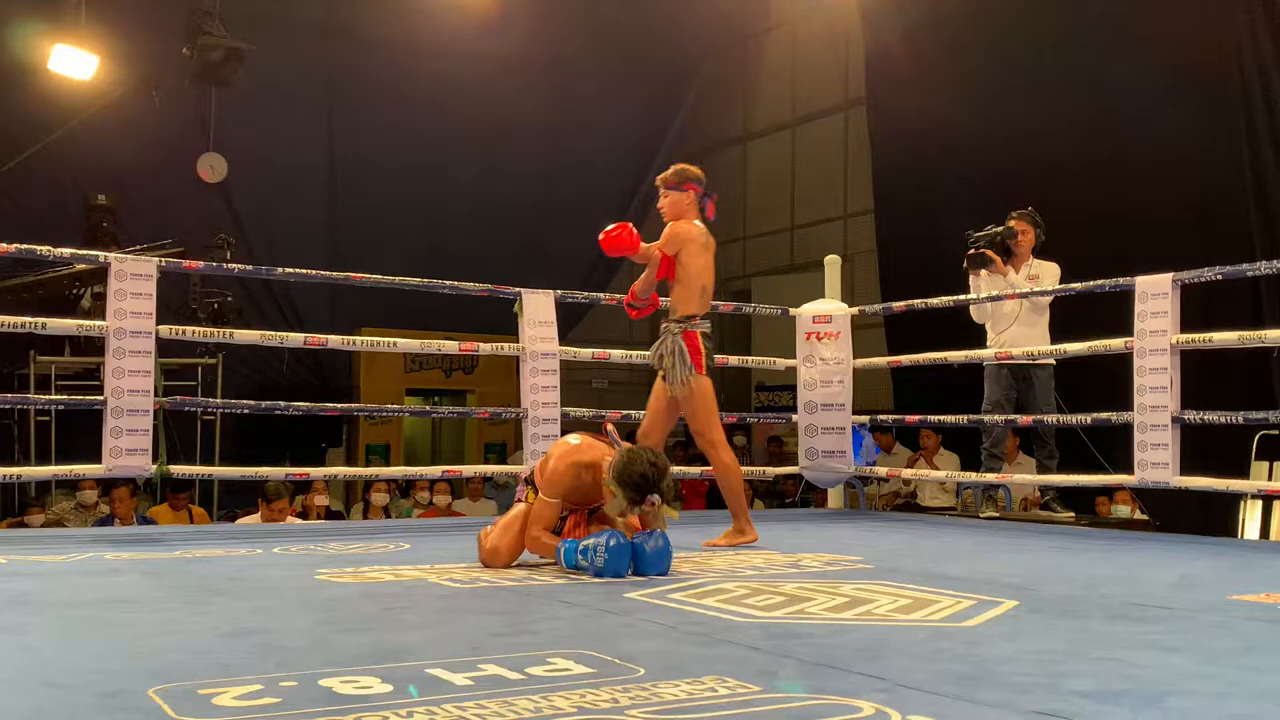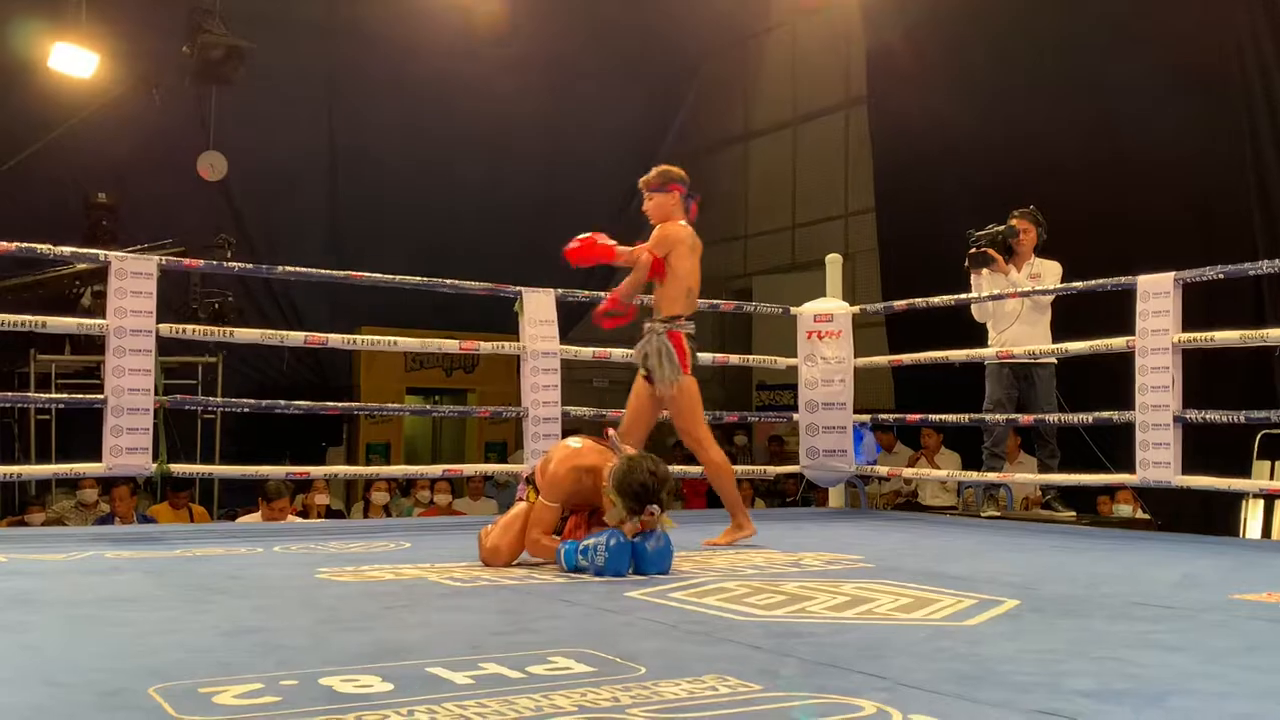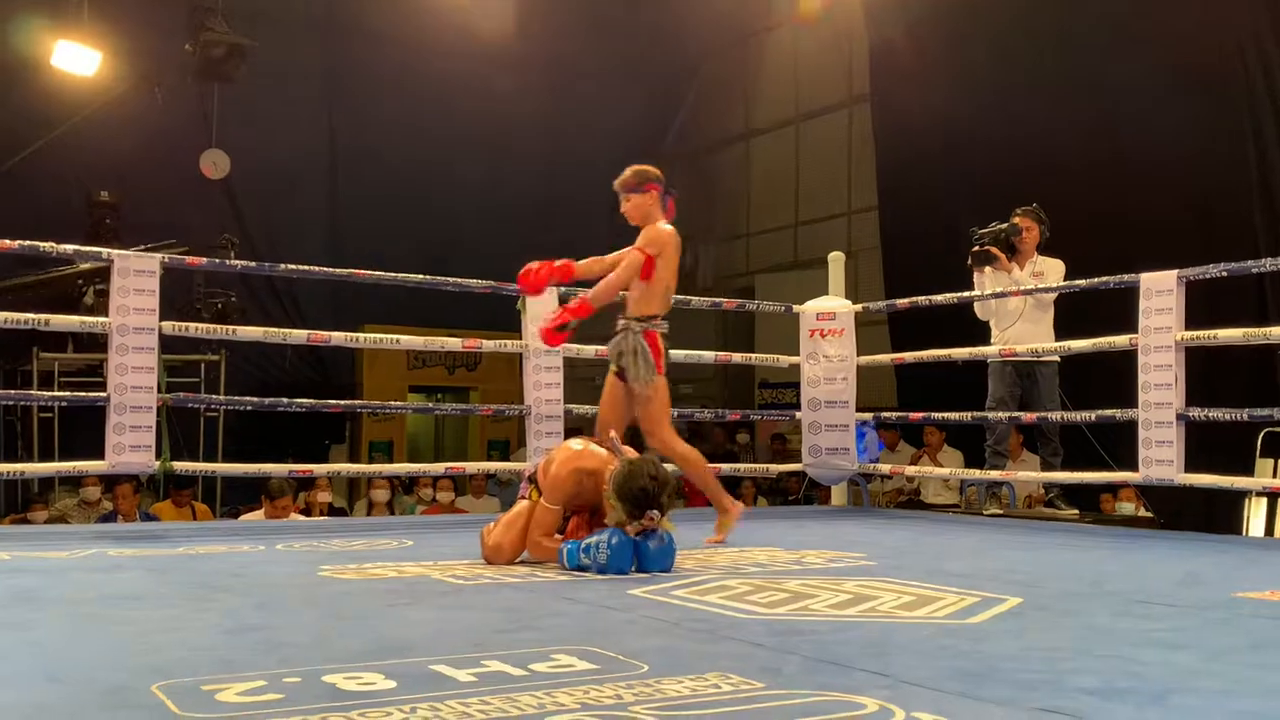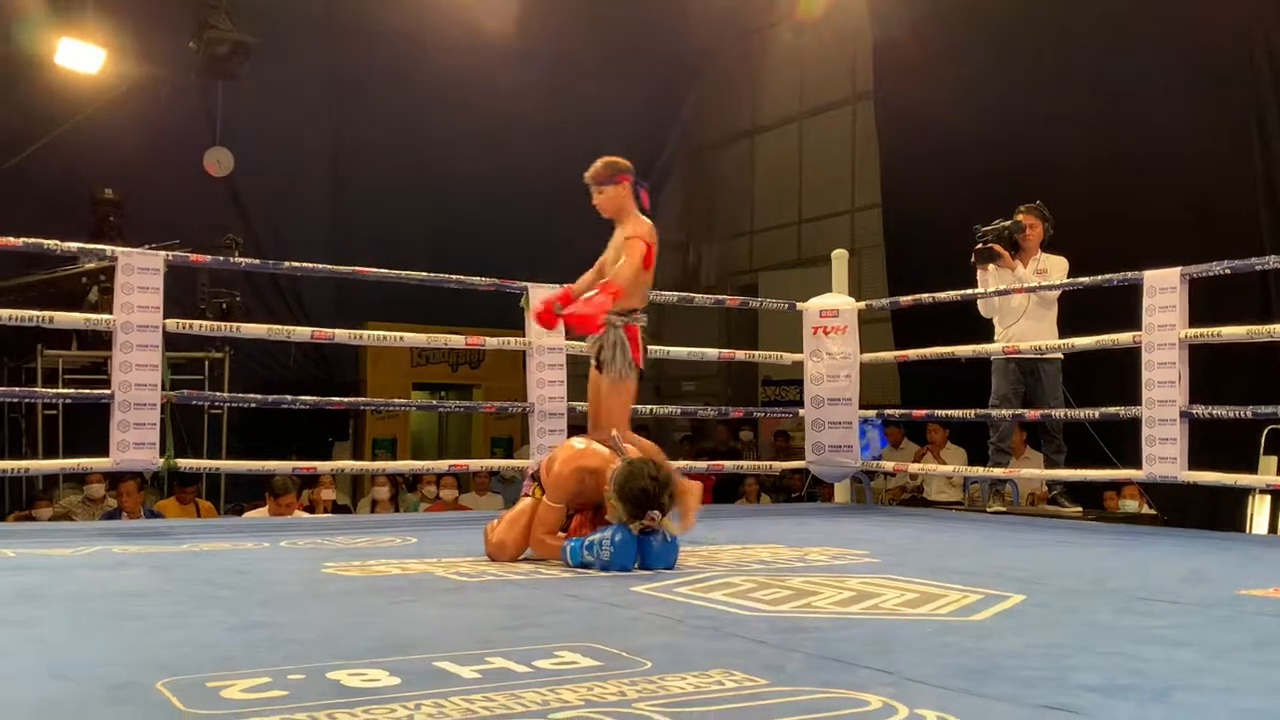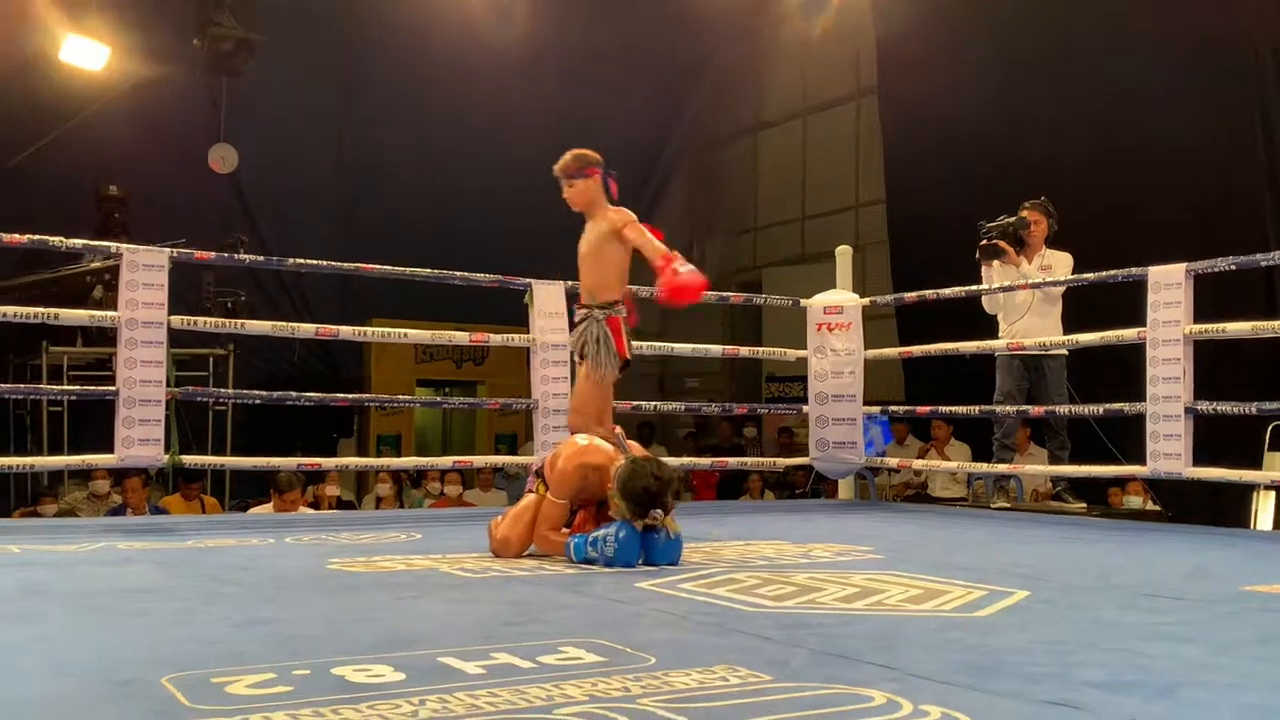
dt=0.1s
person 1, frame 1
left shoulder: (680, 230)
right shoulder: (698, 235)
left elbow: (649, 280)
right elbow: (654, 256)
left wrist: (636, 299)
right wrist: (631, 244)
left hip: (685, 340)
right hip: (679, 342)
left knee: (710, 441)
right knee: (648, 439)
left ankle: (743, 526)
person 1, frame 2
left shoulder: (669, 232)
right shoulder: (682, 236)
left elbow: (635, 282)
right elbow: (634, 257)
left wrist: (612, 305)
right wrist: (605, 250)
left hip: (669, 340)
right hip: (662, 342)
left knee: (697, 439)
right knee: (628, 439)
left ankle: (740, 521)
person 1, frame 3
left shoulder: (659, 232)
right shoulder: (655, 237)
left elbow: (617, 280)
right elbow: (607, 263)
left wrist: (572, 312)
right wrist: (557, 270)
left hip: (643, 340)
right hip: (636, 339)
left knee: (661, 441)
right knee: (604, 438)
left ankle: (724, 505)
person 1, frame 4
left shoulder: (639, 228)
right shoulder: (621, 231)
left elbow: (627, 269)
right elbow: (596, 273)
left wrist: (601, 300)
right wrist: (562, 300)
left hip: (623, 334)
right hip: (607, 335)
right knee: (597, 437)
person 1, frame 5
left shoulder: (617, 217)
right shoulder: (593, 224)
left elbow: (649, 243)
left wrist: (674, 266)
left hip: (605, 329)
right hip: (589, 326)
left knee: (582, 427)
right knee: (598, 432)
person 2, frame 1
left shoulder: (1048, 269)
right shoulder: (990, 271)
left elbow: (1041, 300)
right elbow: (980, 316)
left wrist: (1006, 274)
right wrist: (975, 277)
left hip: (1038, 362)
right hip: (1000, 361)
left knee: (1044, 429)
right knee: (994, 429)
left ankle: (1048, 495)
right ankle: (988, 496)
person 2, frame 2
left shoulder: (1050, 268)
right shoulder: (991, 270)
left elbow: (1042, 299)
right elbow: (981, 315)
left wrist: (1007, 273)
right wrist: (977, 276)
left hip: (1039, 361)
right hip: (1001, 360)
left knee: (1046, 429)
right knee: (995, 429)
left ankle: (1049, 495)
right ankle: (990, 495)
person 2, frame 3
left shoulder: (1053, 266)
right shoulder: (994, 269)
left elbow: (1045, 297)
right elbow: (984, 313)
left wrist: (1011, 270)
right wrist: (979, 274)
left hip: (1042, 359)
right hip: (1003, 358)
left knee: (1048, 427)
right knee: (997, 426)
left ankle: (1052, 492)
person 2, frame 4
left shoulder: (1057, 263)
right shoulder: (998, 266)
left elbow: (1049, 294)
right elbow: (988, 311)
left wrist: (1014, 268)
right wrist: (983, 271)
left hip: (1045, 356)
right hip: (1007, 355)
left knee: (1052, 424)
right knee: (1001, 424)
left ankle: (1056, 490)
right ankle: (996, 491)
person 2, frame 5
left shoulder: (1061, 259)
right shoulder: (1003, 261)
left elbow: (1053, 290)
right elbow: (992, 307)
left wrist: (1019, 264)
right wrist: (988, 267)
left hip: (1050, 352)
right hip: (1011, 351)
left knee: (1056, 420)
right knee: (1005, 419)
left ankle: (1060, 486)
right ankle: (1000, 486)
person 3, frame 1
left shoulder: (640, 472)
right shoulder: (566, 466)
right elbow: (534, 536)
right hip: (541, 492)
right knee: (494, 556)
right ankle: (493, 530)
person 3, frame 2
left shoulder: (639, 473)
right shoulder: (566, 470)
right elbow: (534, 539)
right hip: (541, 493)
right knee: (495, 554)
right ankle: (493, 530)
person 3, frame 3
left shoulder: (641, 473)
right shoulder: (567, 473)
right elbow: (535, 541)
left wrist: (653, 527)
left hip: (588, 505)
right hip: (543, 491)
right knee: (498, 551)
right ankle: (497, 527)
person 3, frame 4
left shoulder: (647, 473)
right shoulder: (571, 471)
right elbow: (540, 539)
left hip: (592, 504)
right hip: (548, 488)
right knee: (502, 548)
right ankle: (500, 524)
person 3, frame 5
left shoulder: (647, 473)
right shoulder: (573, 468)
right elbow: (542, 536)
right wrist: (588, 548)
left hip: (597, 499)
right hip: (550, 484)
right knee: (505, 546)
right ankle: (503, 522)
